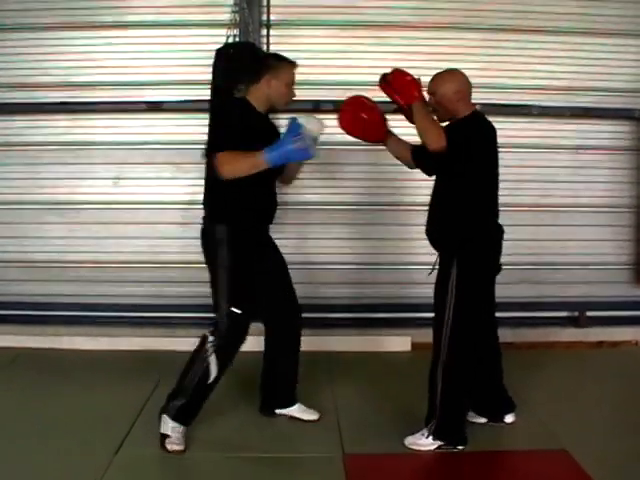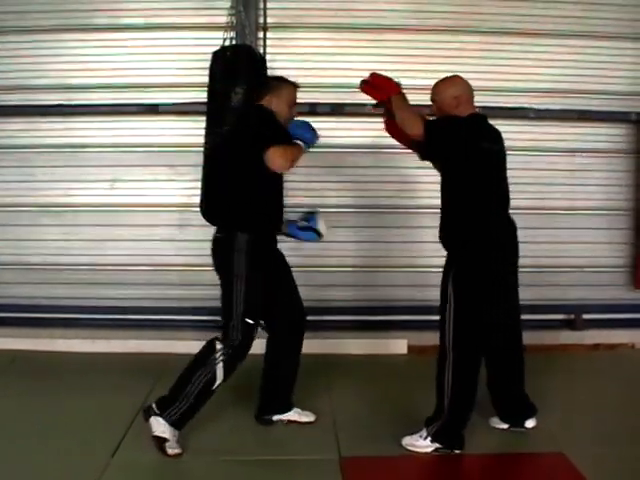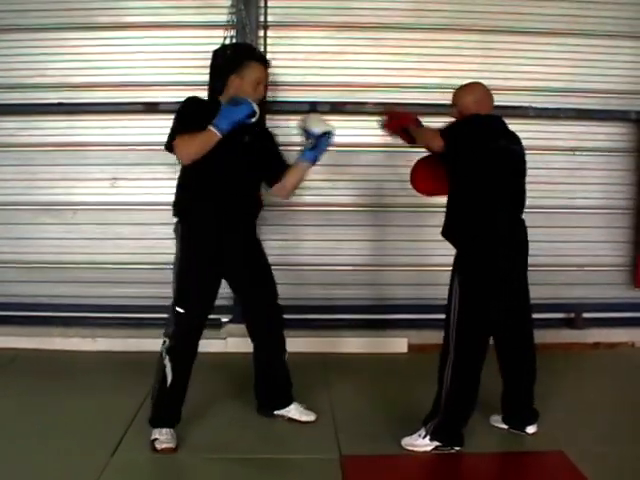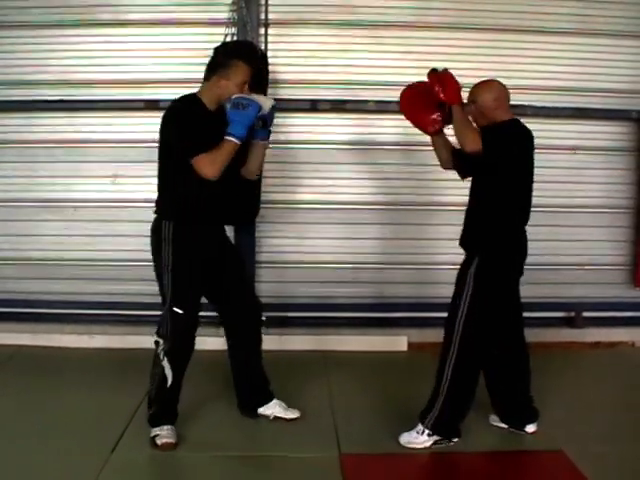
dt=0.4s
person 1, frame 1
left shoulder: (260, 124)
right shoulder: (235, 114)
left elbow: (284, 176)
right elbow: (227, 168)
left wrist: (296, 150)
right wrist: (274, 154)
left hip: (255, 234)
right hip: (228, 236)
left knee: (286, 315)
right knee: (230, 329)
left ankle: (279, 399)
right ankle: (175, 416)
person 1, frame 2
left shoulder: (242, 134)
right shoulder: (258, 120)
right elbow: (280, 161)
left wrist: (286, 225)
right wrist: (302, 140)
left hip: (257, 242)
right hip: (243, 244)
left knee: (290, 323)
right knee: (235, 339)
left ankle: (275, 405)
right ankle: (165, 415)
person 1, frame 3
left shoulder: (258, 134)
right shoulder: (197, 111)
left elbow: (282, 188)
right elbow: (184, 153)
left wrist: (310, 155)
right wrist: (223, 123)
left hip: (241, 236)
right hip: (197, 234)
left knee: (268, 321)
right knee: (184, 328)
left ankle: (277, 400)
right ankle: (163, 420)
person 1, frame 4
left shoulder: (225, 118)
right shoulder: (183, 113)
left elbow: (249, 173)
right elbow: (210, 169)
left wrist: (260, 135)
right wrist: (236, 132)
left hip: (212, 233)
right hip: (178, 234)
left knee: (246, 314)
right knee: (178, 327)
left ankle: (256, 399)
right ankle: (161, 418)
person 2, frame 1
left shoulder: (475, 130)
right shoulder: (464, 131)
left elbow: (436, 143)
right elbow: (417, 158)
left wrist: (410, 100)
right wrist: (381, 134)
left hip: (467, 248)
right hip: (476, 245)
left knee: (453, 335)
right knee: (477, 326)
left ankle: (445, 429)
right ankle: (495, 404)
person 2, frame 2
left shoulder: (465, 131)
right shoulder: (483, 134)
left elbow: (418, 129)
right elbow: (438, 153)
left wrist: (393, 95)
right wrist: (406, 135)
left hip: (473, 250)
right hip: (497, 244)
left knee: (461, 339)
right knee: (501, 330)
left ankle: (445, 432)
right ankle: (517, 410)
person 2, frame 3
left shoulder: (477, 129)
right shoulder: (509, 141)
left elbow: (434, 141)
left wrist: (405, 124)
right wrist: (455, 183)
left hip: (481, 251)
right hip: (512, 245)
left knee: (464, 339)
right knee: (514, 331)
left ankle: (444, 430)
right ankle: (520, 414)
person 2, frame 4
left shoulder: (514, 135)
right shoulder: (500, 137)
left elbow: (471, 144)
right elbow: (453, 161)
left wrist: (452, 101)
right wrist: (435, 129)
left hip: (491, 250)
right hip: (505, 247)
left knee: (464, 335)
right knee: (504, 331)
left ankle: (440, 424)
right ankle: (518, 412)
